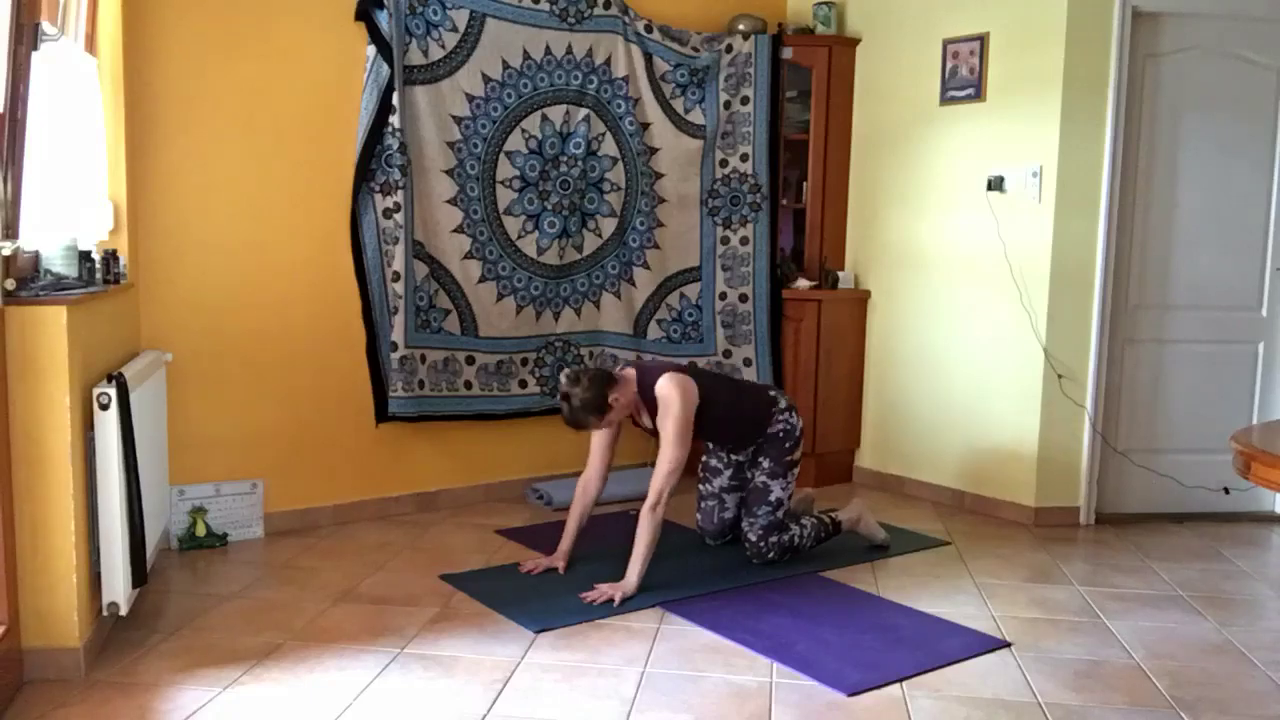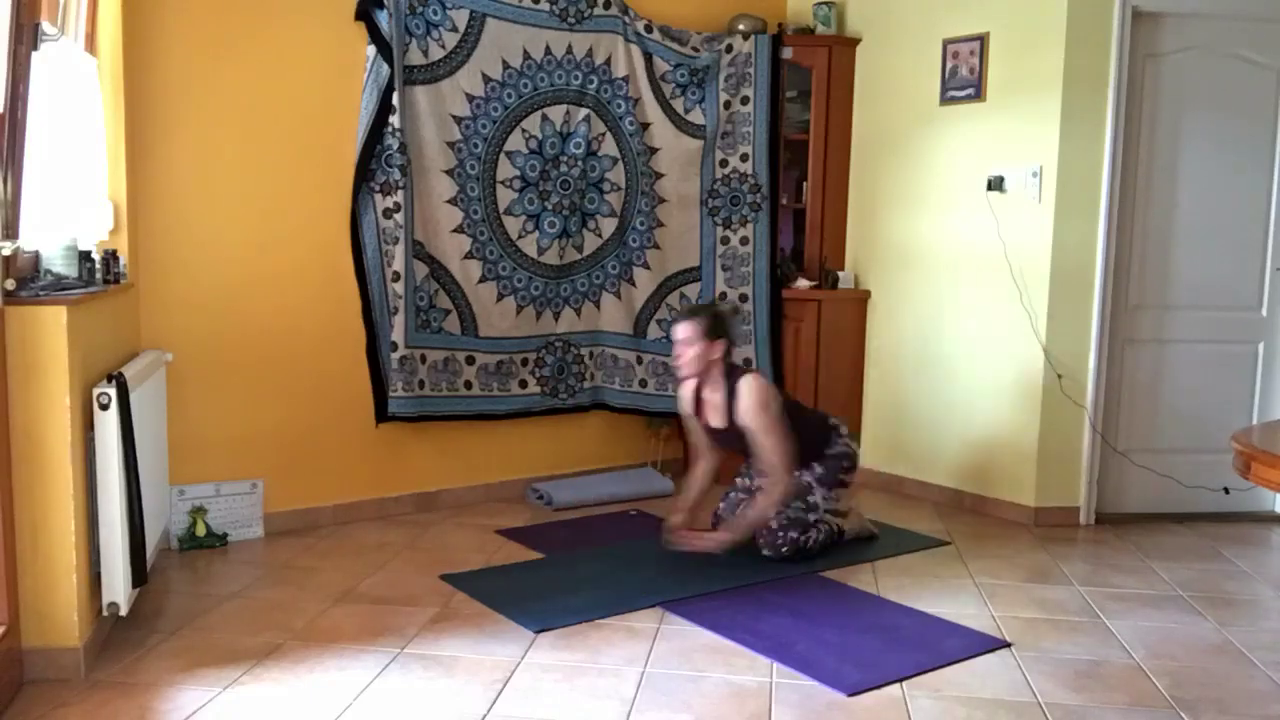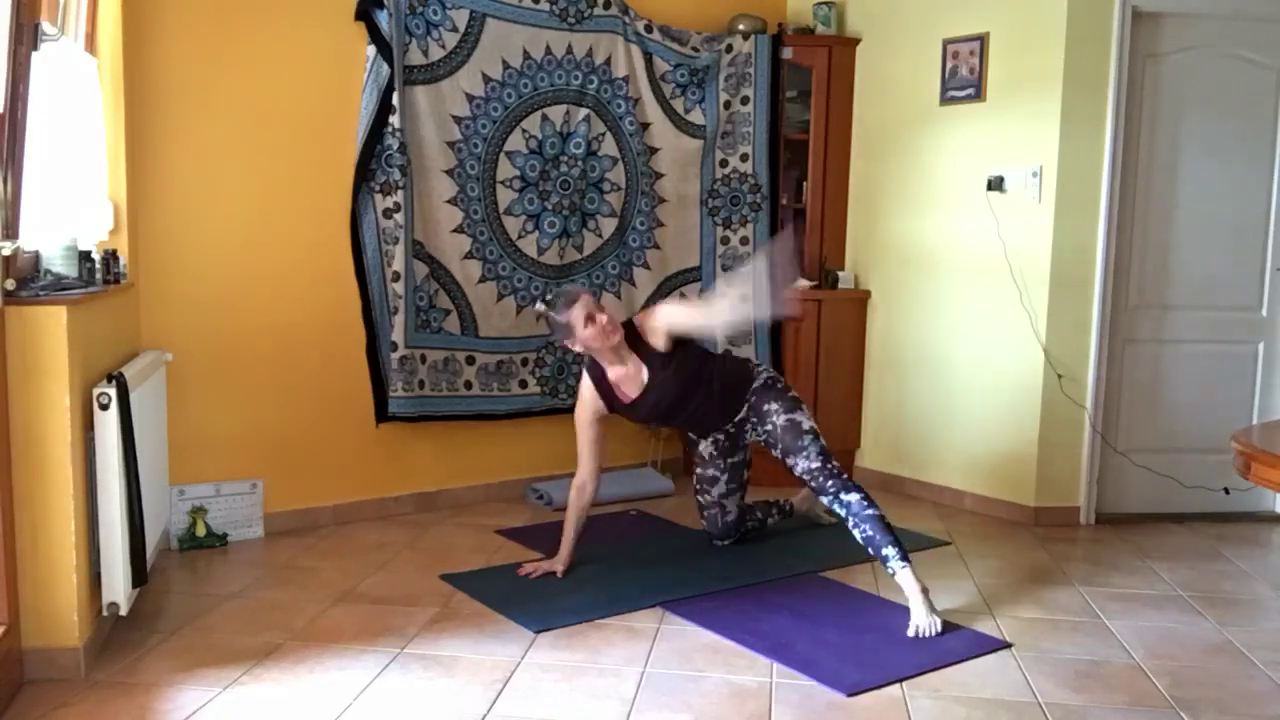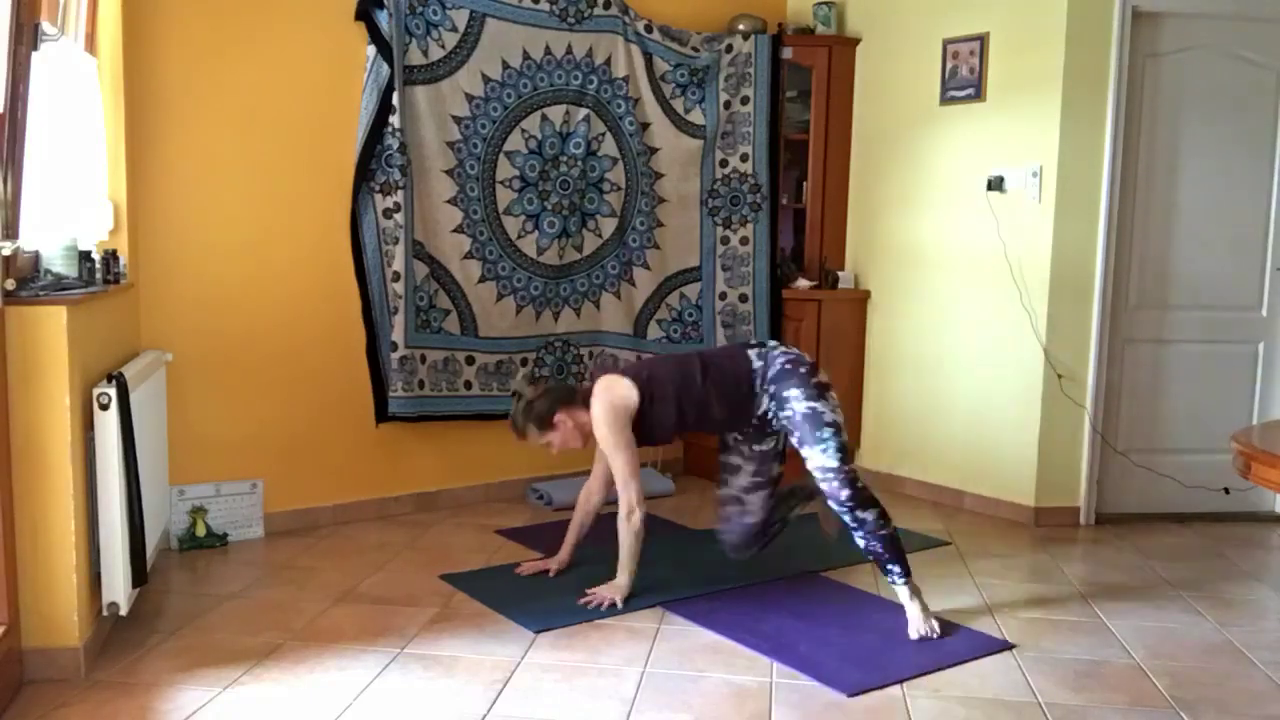
dt=0.5s
person 1, frame 1
left shoulder: (670, 390)
left elbow: (659, 497)
right elbow: (590, 480)
left wrist: (631, 580)
right wrist: (562, 552)
left hip: (771, 424)
right hip: (733, 438)
left knee: (764, 540)
right knee: (712, 528)
left ankle: (848, 517)
right ankle: (796, 501)
person 1, frame 2
left shoulder: (751, 392)
right shoulder: (689, 393)
left elbow: (780, 477)
right elbow: (707, 460)
left wrist: (730, 534)
right wrist: (683, 511)
left hip: (826, 459)
left knee: (778, 541)
left ankle: (845, 525)
right ankle: (819, 509)
person 1, frame 3
left shoulder: (655, 324)
right shoulder: (591, 391)
left elbow: (715, 313)
right elbow: (585, 480)
right wrist: (563, 555)
left hip: (755, 394)
right hip: (711, 431)
left knee: (824, 476)
right knee: (722, 531)
left ankle: (909, 581)
right ankle: (798, 506)
person 1, frame 4
left shoulder: (606, 402)
right shoulder: (605, 407)
left elbow: (631, 505)
right elbow: (594, 490)
left wrist: (623, 580)
right wrist: (561, 556)
left hip: (773, 375)
right hip: (738, 414)
left knee: (843, 488)
right knee: (741, 536)
left ankle: (906, 593)
right ankle: (807, 495)
